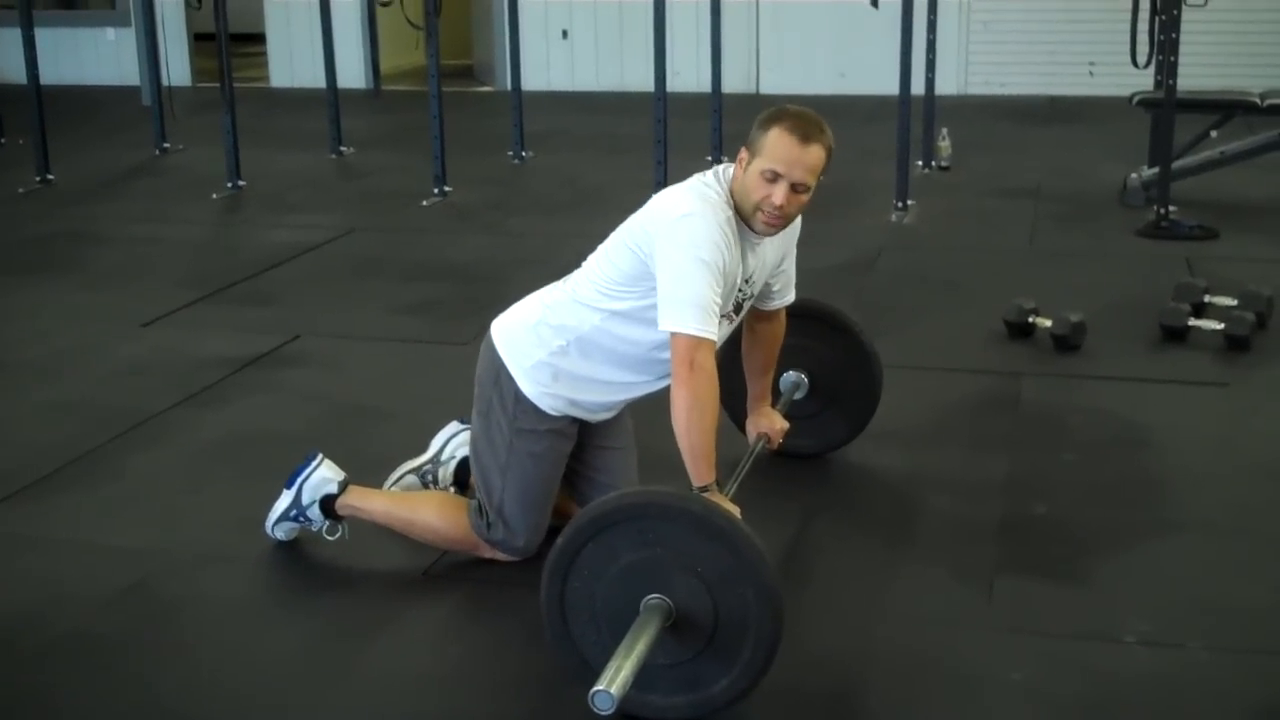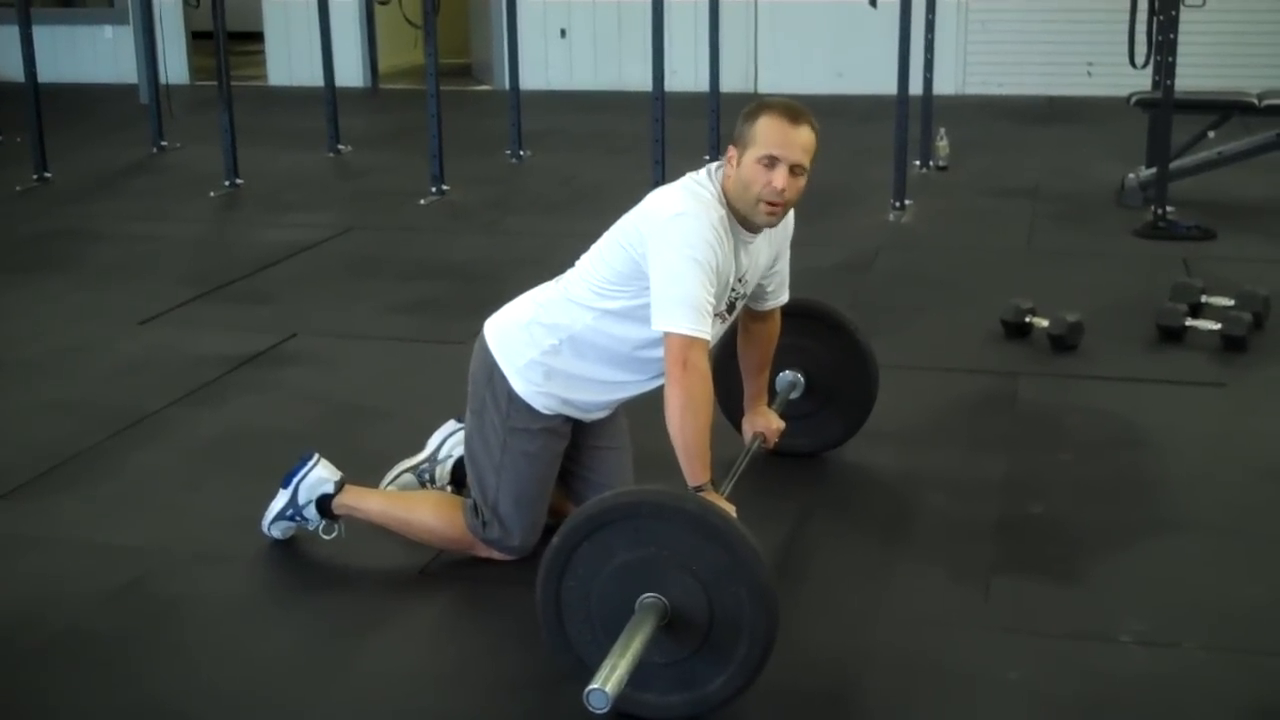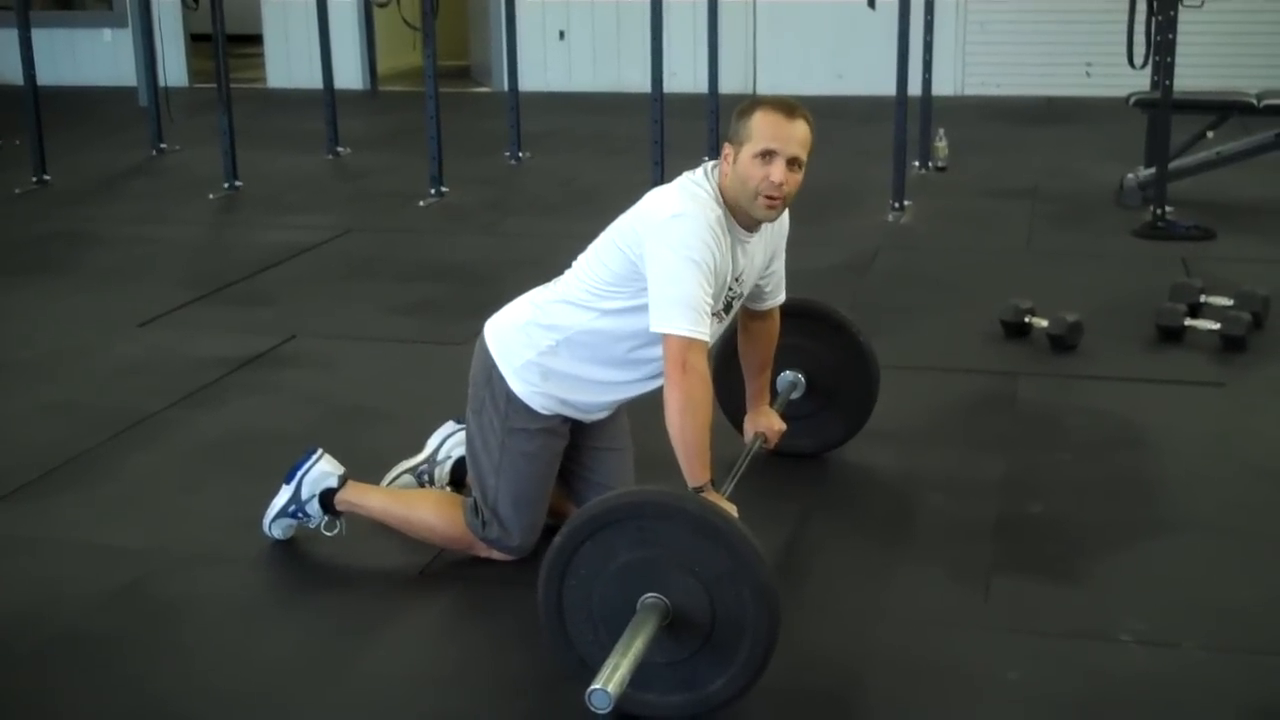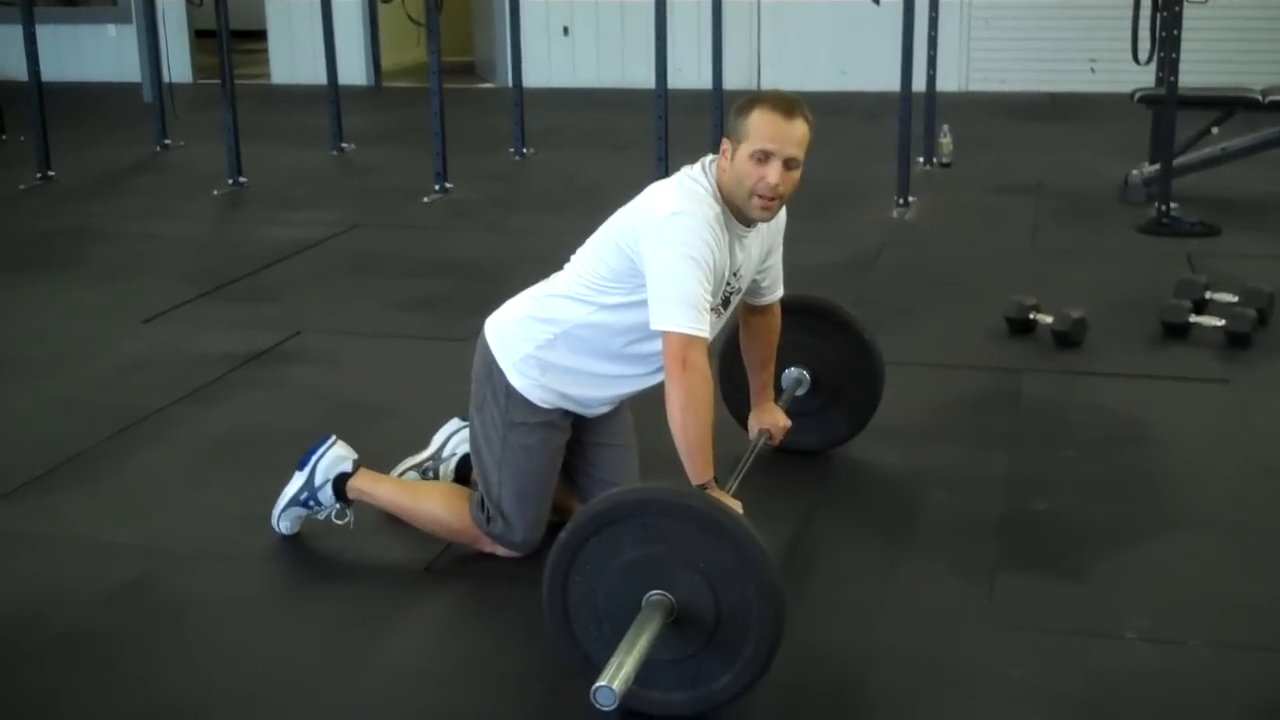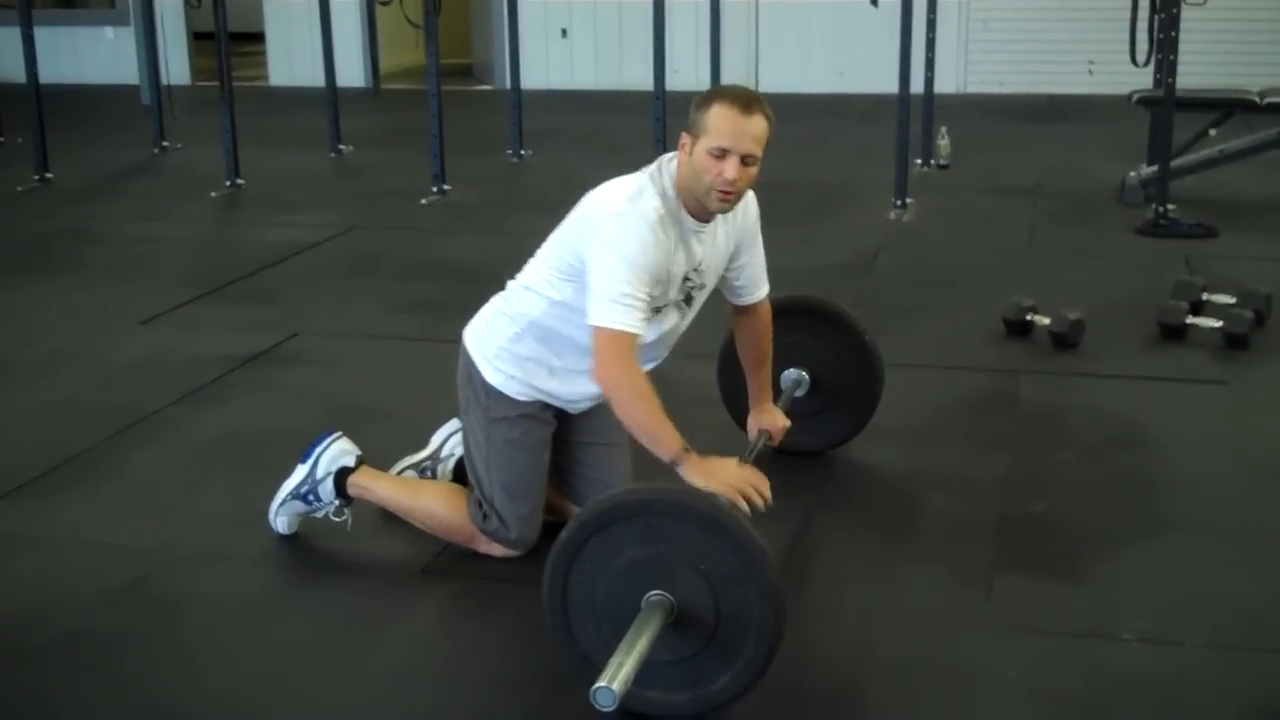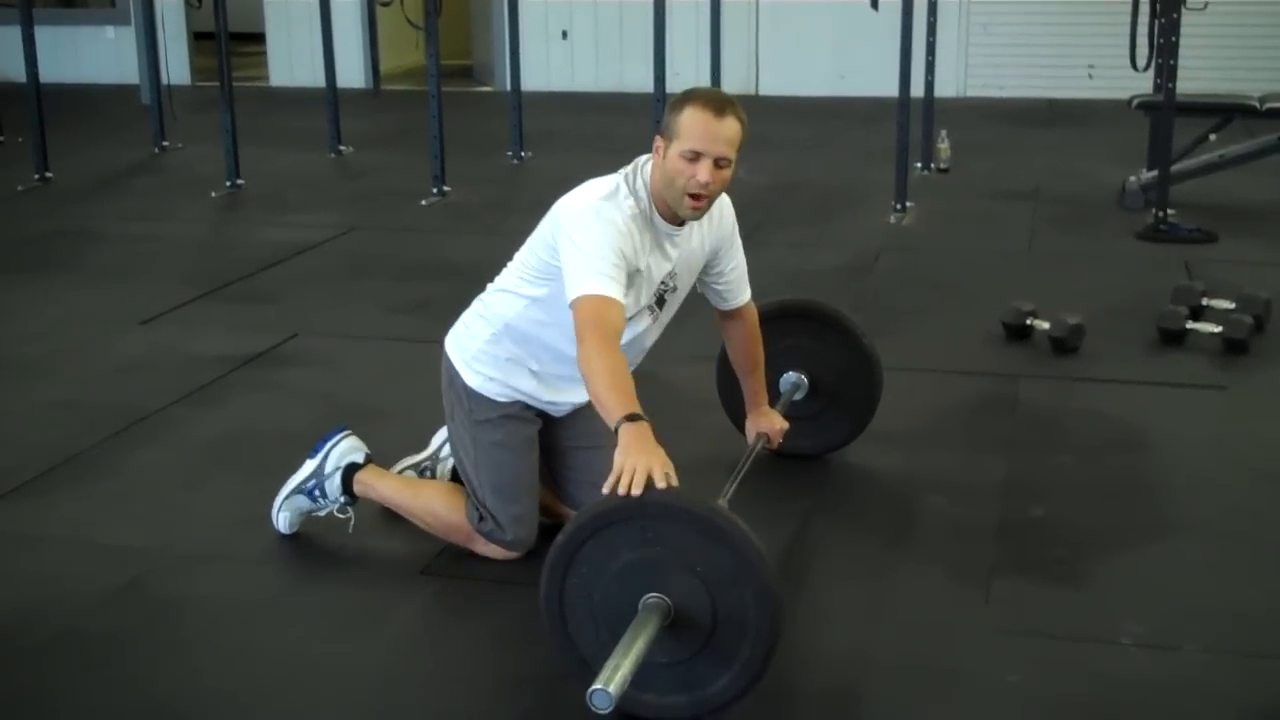
dt=0.4s
person 1, frame 1
left shoulder: (778, 218)
right shoulder: (695, 222)
left elbow: (766, 312)
right elbow: (692, 365)
left wrist: (760, 407)
right wrist: (706, 494)
left hip: (590, 385)
right hip: (536, 372)
right knee: (508, 541)
left ankle: (466, 461)
right ankle: (332, 494)
person 1, frame 2
left shoulder: (774, 217)
right shoulder: (689, 221)
left elbow: (761, 312)
right elbow: (685, 365)
left wrist: (756, 406)
right wrist: (702, 492)
left hip: (585, 385)
right hip: (531, 371)
right knee: (503, 540)
left ankle: (462, 457)
right ankle: (328, 494)
person 1, frame 3
left shoulder: (769, 216)
right shoulder: (685, 222)
left elbow: (761, 311)
right elbow: (685, 366)
left wrist: (759, 406)
right wrist: (702, 492)
left hip: (586, 384)
right hip: (530, 373)
right knee: (503, 541)
left ankle: (463, 460)
right ankle: (330, 490)
person 1, frame 4
left shoulder: (764, 211)
right shoulder: (682, 219)
left elbow: (760, 306)
right elbow: (685, 364)
left wrist: (763, 403)
right wrist: (705, 490)
left hip: (590, 381)
right hip: (530, 368)
right knee: (509, 537)
left ankle: (466, 459)
right ankle: (342, 477)
person 1, frame 5
left shoulder: (738, 207)
right shoulder: (629, 217)
left elbow: (750, 305)
right elbow: (614, 367)
left wrist: (762, 403)
right wrist: (688, 463)
left hip: (576, 382)
right hip: (512, 369)
right knee: (506, 537)
left ankle: (465, 458)
right ankle: (343, 474)
person 1, frame 6
left shoulder: (715, 214)
right shoulder: (601, 213)
left elbow: (736, 310)
right elbow: (597, 336)
left wrist: (758, 407)
right wrist: (632, 430)
left hip: (565, 386)
right hip: (494, 373)
right knee: (504, 541)
left ankle: (462, 459)
right ankle: (349, 473)
